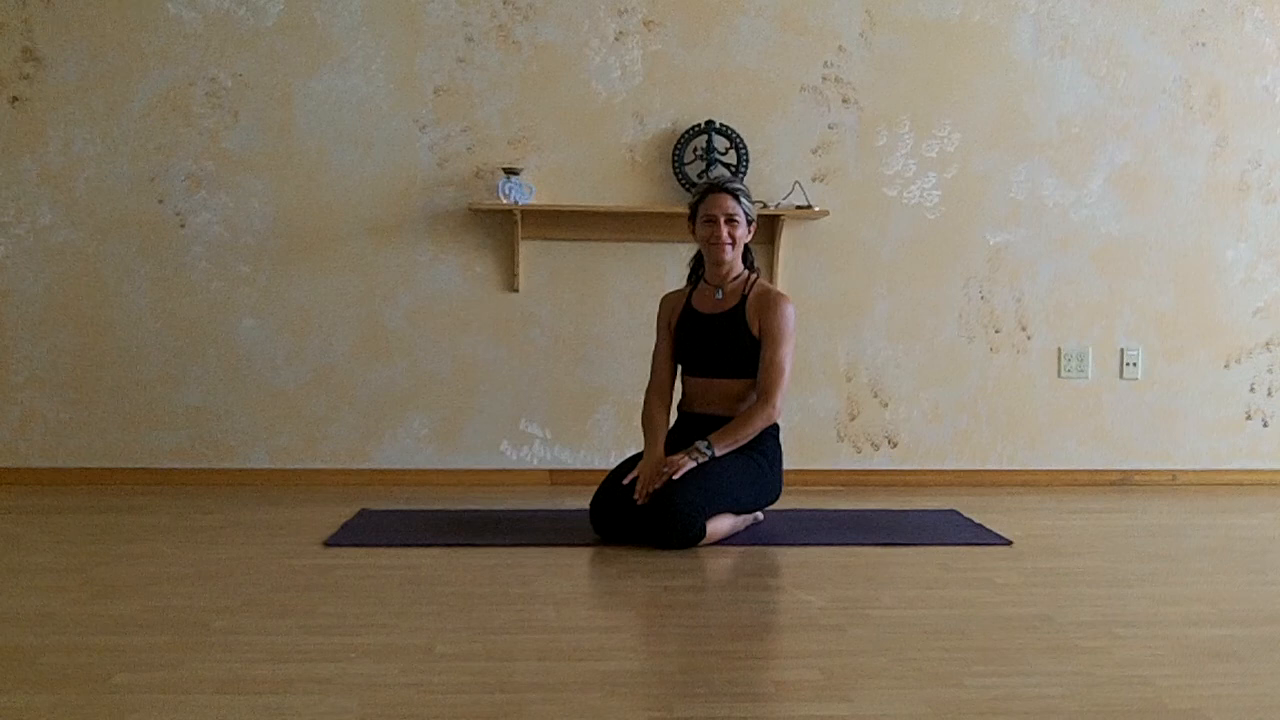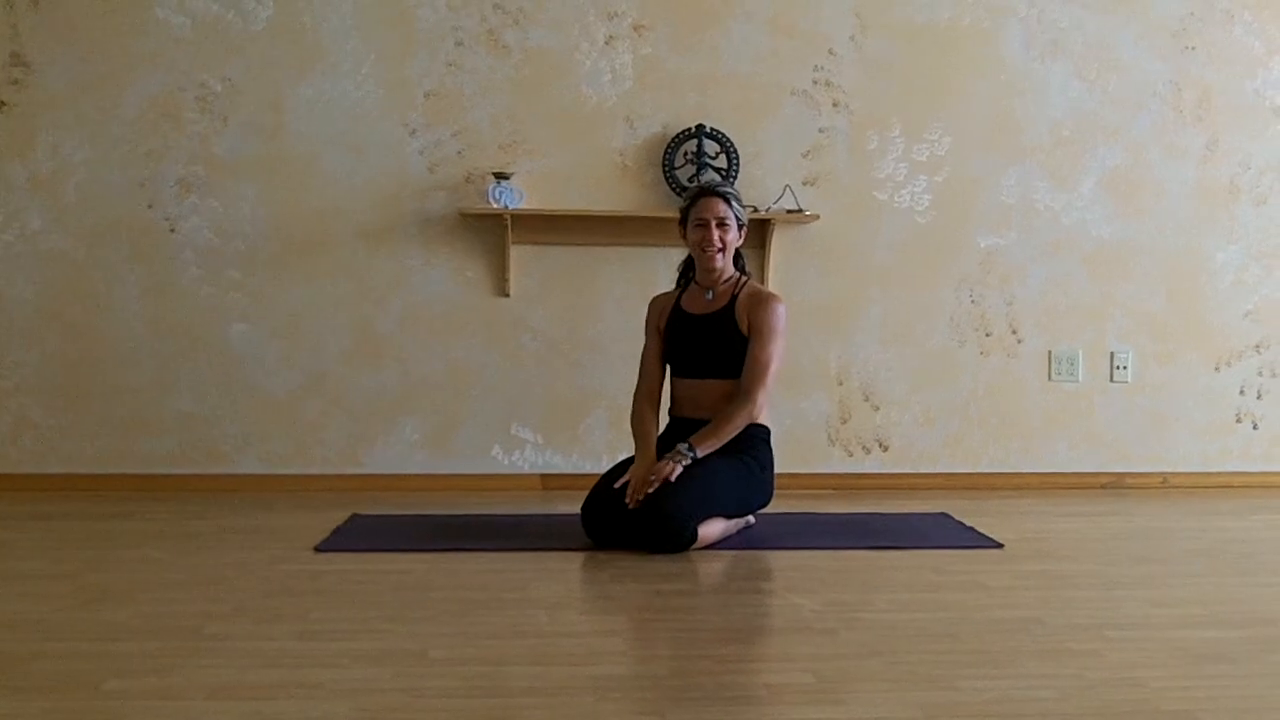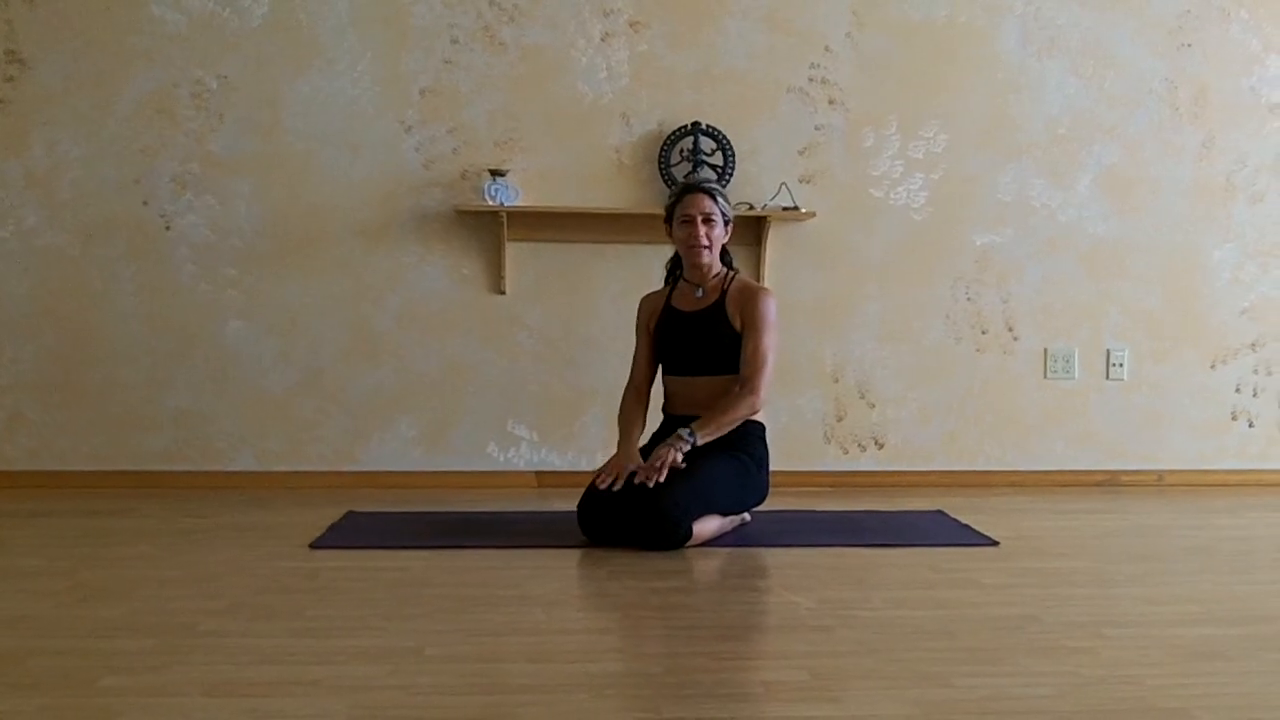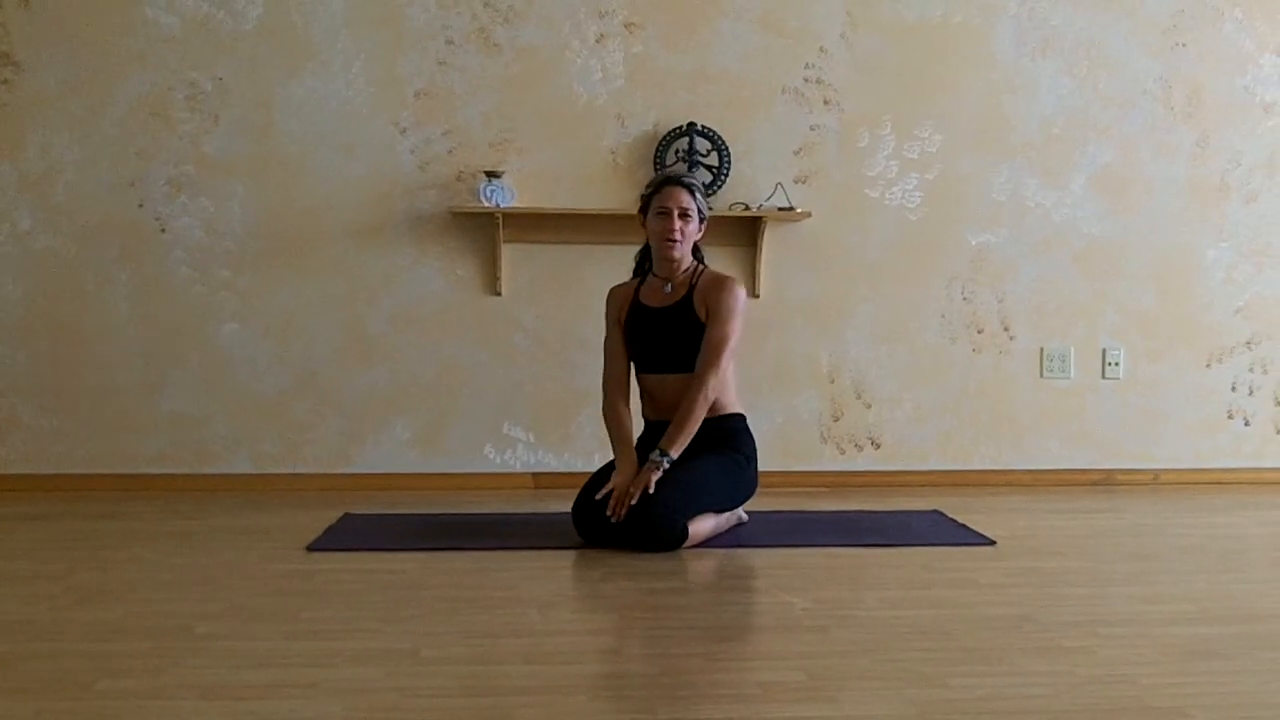
dt=0.7s
person 1, frame 1
left shoulder: (772, 304)
right shoulder: (673, 305)
left elbow: (769, 405)
right elbow: (658, 391)
left wrist: (700, 453)
right wrist: (654, 452)
left hip: (748, 448)
right hip: (684, 437)
left knee: (672, 512)
right knee: (608, 510)
left ankle: (742, 515)
right ankle: (733, 517)
person 1, frame 2
left shoulder: (763, 305)
right shoulder: (663, 306)
left elbow: (752, 402)
right elbow: (647, 394)
left wrist: (684, 456)
right wrist: (647, 456)
left hip: (741, 451)
right hip: (676, 440)
left knee: (665, 517)
right knee: (599, 515)
left ankle: (734, 518)
right ankle: (724, 520)
person 1, frame 3
left shoulder: (753, 299)
right shoulder: (653, 305)
left elbow: (752, 396)
right elbow: (637, 390)
left wrist: (685, 440)
right wrist: (627, 446)
left hip: (736, 447)
right hip: (669, 441)
left knee: (660, 515)
right knee: (595, 514)
left ankle: (730, 515)
right ankle: (718, 516)
person 1, frame 4
left shoulder: (723, 290)
right shoulder: (621, 298)
left elbow: (707, 385)
right elbow: (614, 391)
left wrist: (659, 463)
right wrist: (627, 462)
left hip: (722, 443)
right hip: (655, 441)
left knee: (651, 519)
right knee: (591, 517)
left ankle: (724, 514)
right ankle: (713, 512)
